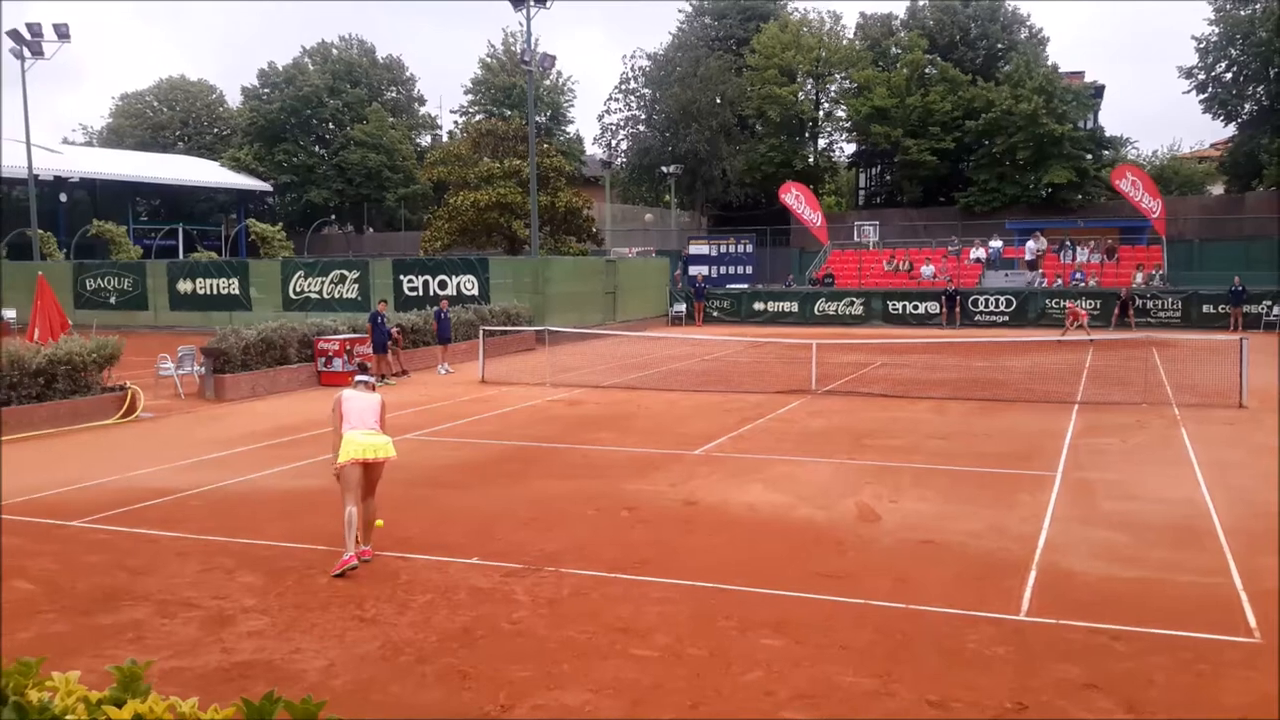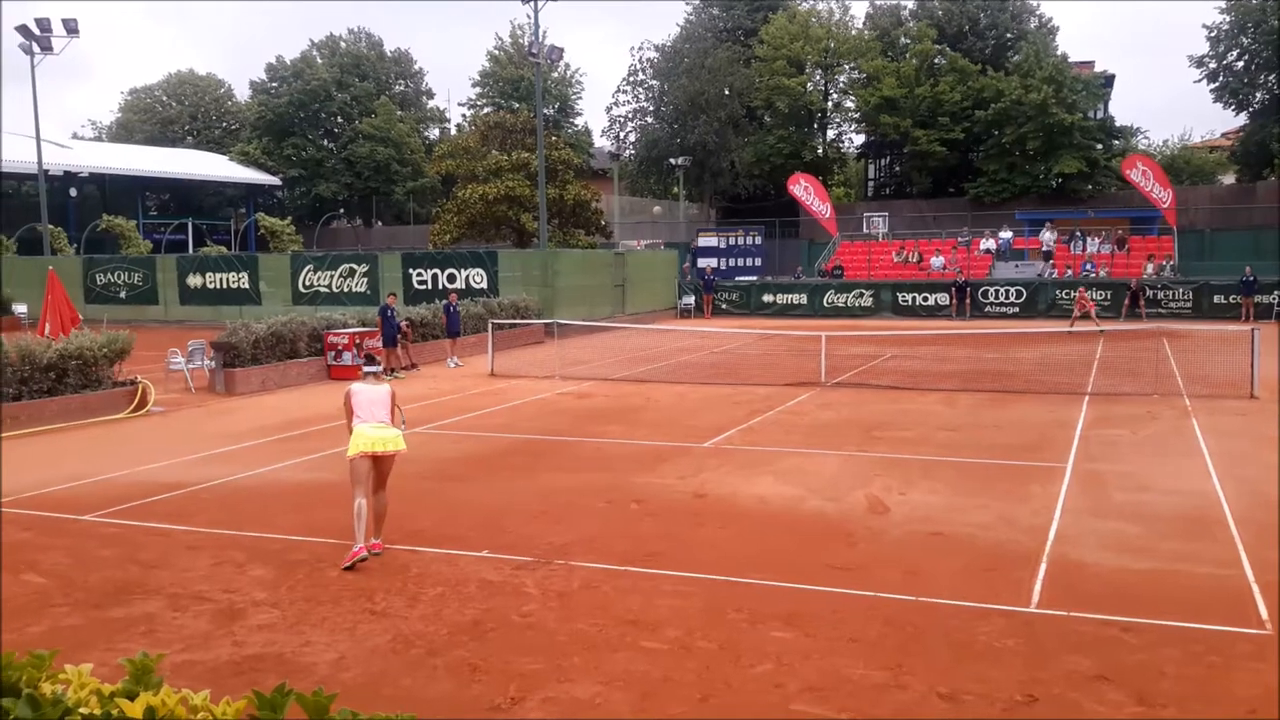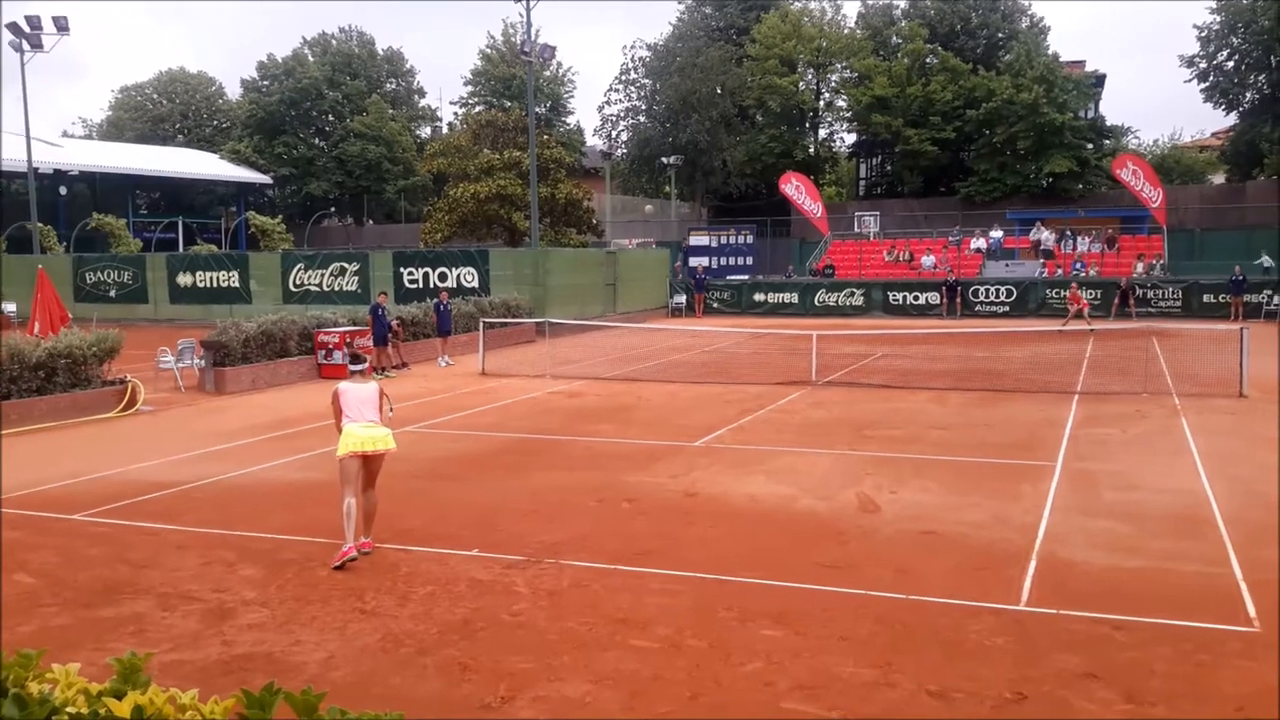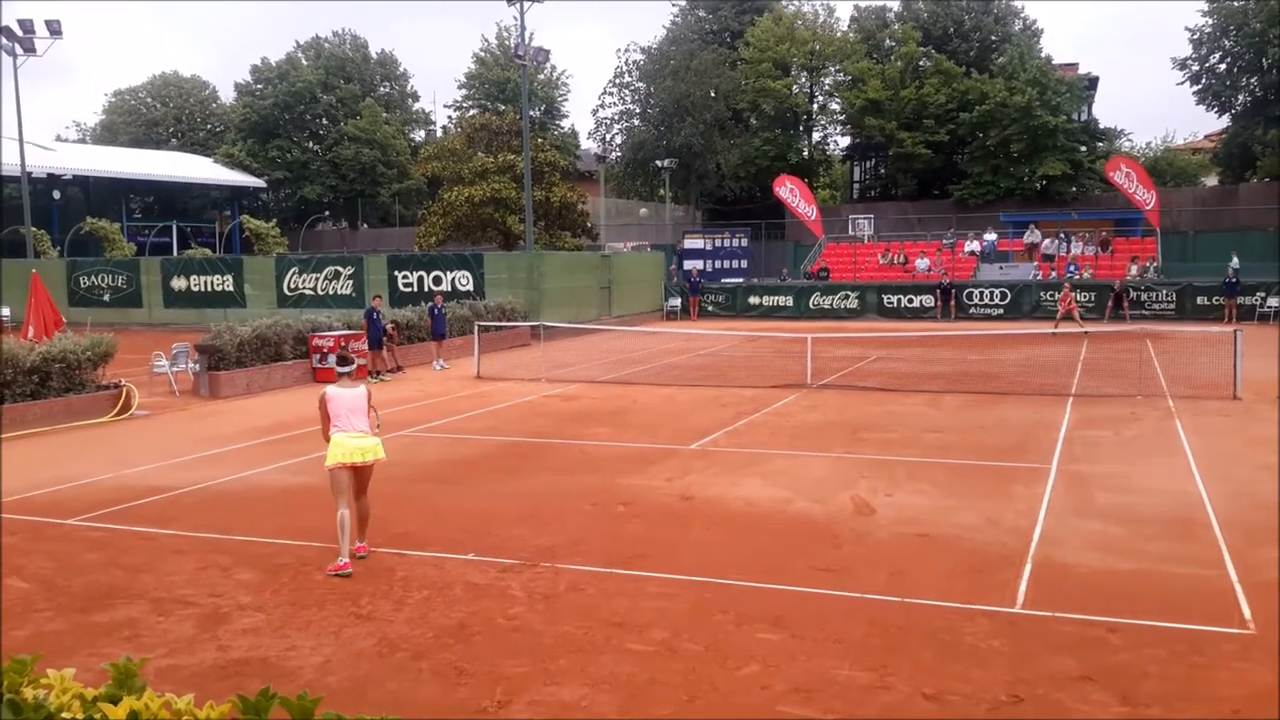
dt=0.5s
person 1, frame 1
left shoulder: (342, 396)
right shoulder: (378, 399)
left elbow: (337, 429)
left wrist: (335, 461)
left hip: (353, 443)
right hip: (379, 443)
left knee: (350, 501)
right knee: (368, 497)
left ankle: (350, 554)
right ankle: (366, 548)
person 1, frame 2
left shoulder: (351, 389)
right shoulder: (389, 389)
left elbow: (350, 424)
left hip: (362, 436)
right hip: (388, 436)
left knee: (360, 494)
right knee: (379, 491)
left ankle: (360, 546)
right ankle: (376, 541)
person 1, frame 3
left shoulder: (339, 389)
right shoulder: (376, 387)
left elbow: (338, 424)
left hip: (352, 435)
right hip: (377, 434)
left knee: (349, 493)
right knee: (369, 489)
left ankle: (349, 545)
right ankle: (366, 540)
person 1, frame 4
left shoulder: (326, 393)
right shoulder: (365, 390)
left elbow: (325, 429)
left hip: (341, 445)
right hip: (366, 443)
left knee: (342, 504)
right knee: (361, 496)
left ankle: (344, 560)
right ankle: (361, 544)
